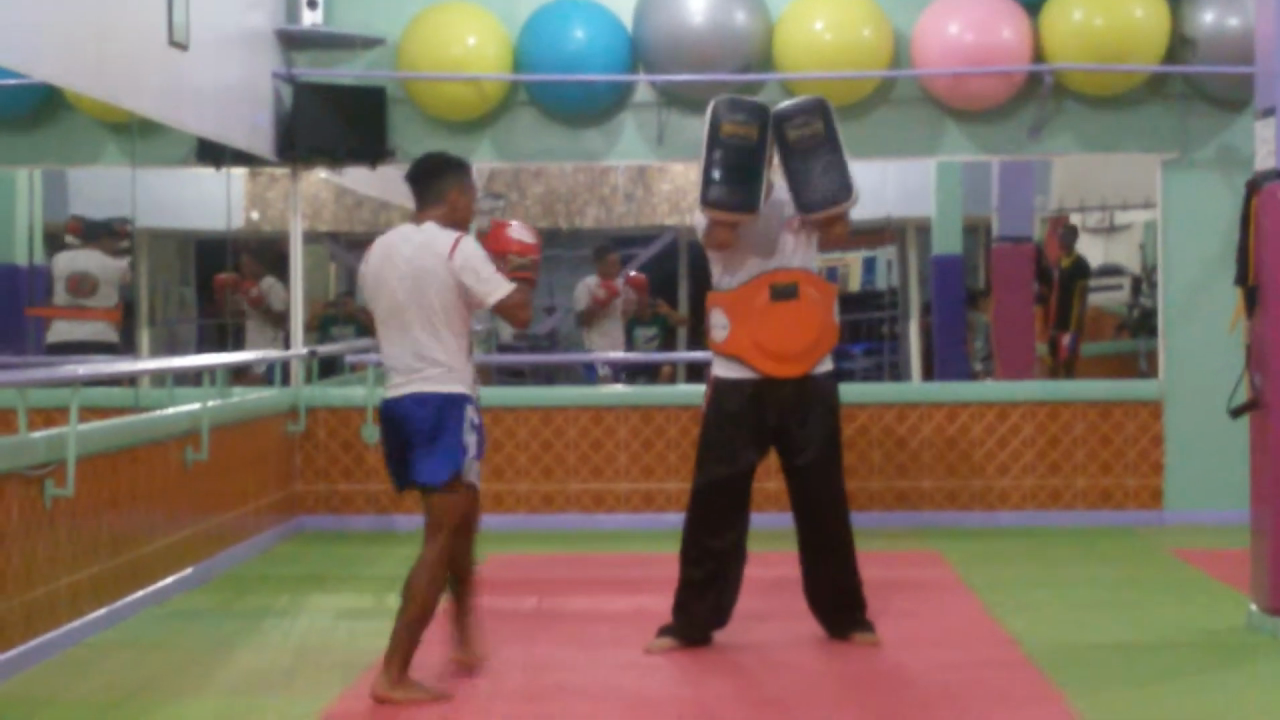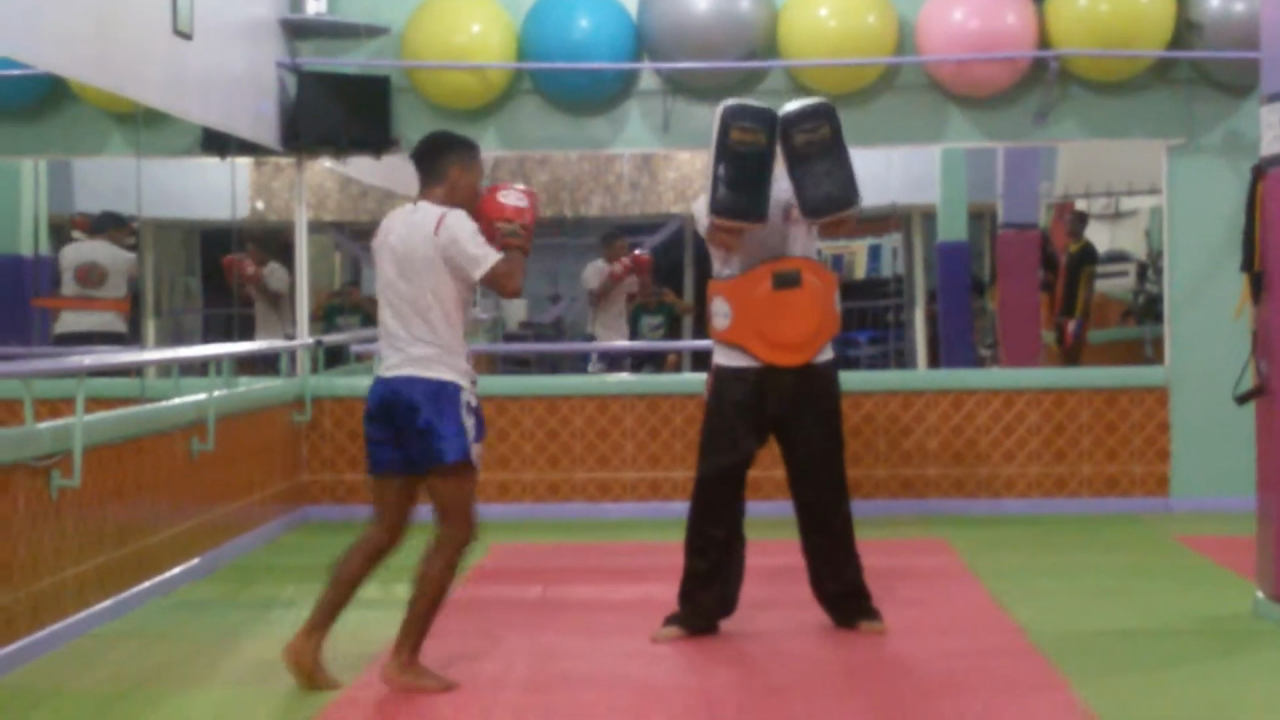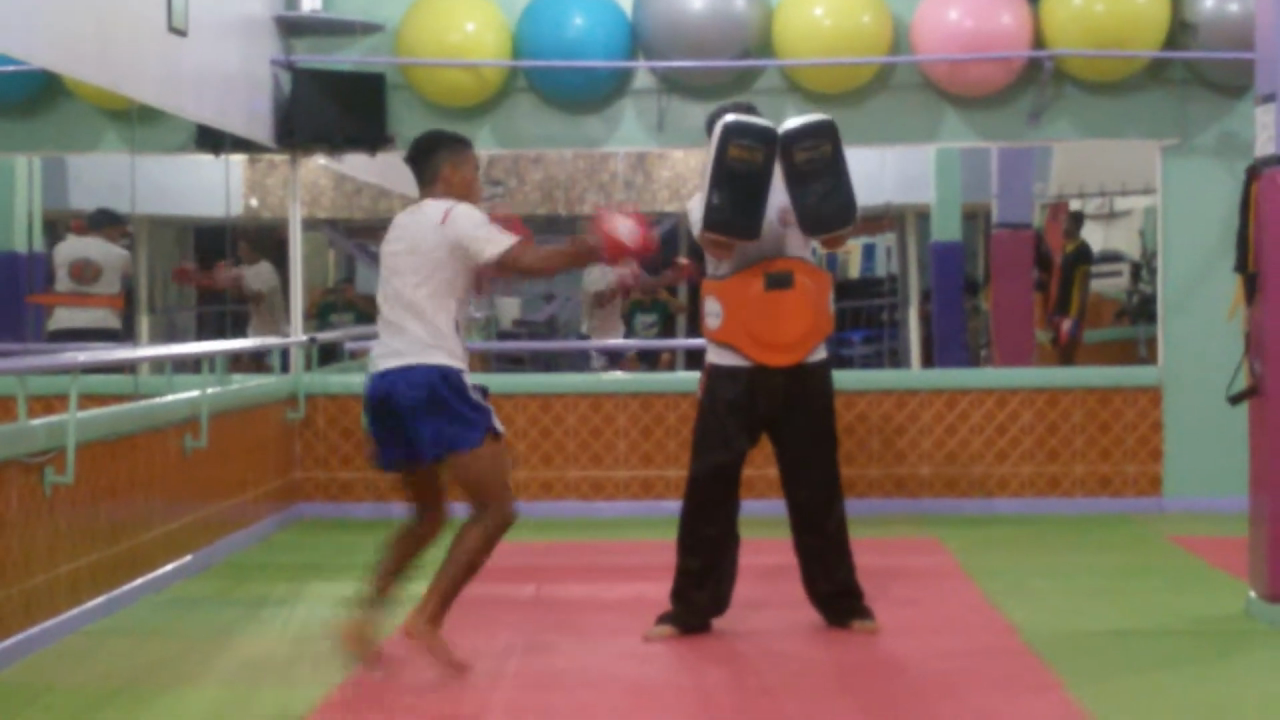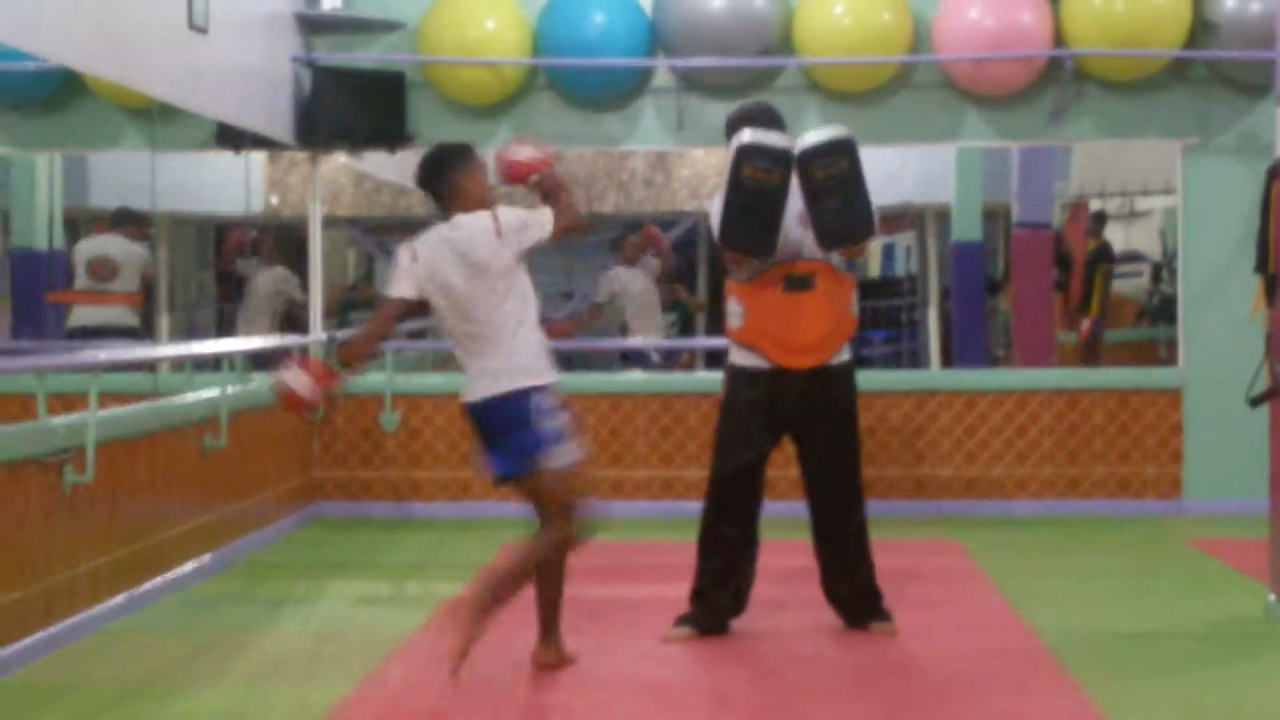
dt=0.2s
person 1, frame 1
left shoulder: (377, 251)
right shoulder: (460, 248)
right elbow: (519, 314)
right wrist: (523, 277)
left hip: (397, 402)
right hip: (443, 403)
left knee: (458, 523)
right knee: (444, 539)
left ankle: (464, 640)
right ankle: (392, 674)
person 1, frame 2
left shoulder: (392, 224)
right shoulder: (451, 223)
right elbow: (509, 284)
left wrist: (493, 239)
right wrist: (513, 242)
left hip: (390, 387)
right hip: (435, 389)
left knee: (387, 527)
right knee: (456, 531)
left ankle: (309, 640)
right ankle: (403, 662)
person 1, frame 3
left shoulder: (402, 227)
right shoulder: (455, 217)
right elbow: (533, 262)
right wrist: (592, 249)
left hip: (384, 382)
right hip: (427, 379)
left knee: (426, 515)
right knee: (494, 512)
left ankle: (367, 615)
right ankle: (427, 618)
person 1, frame 4
left shoulder: (415, 254)
right shoulder: (498, 225)
left elbow: (378, 327)
right elbow: (569, 221)
right wrist: (550, 186)
left hip: (486, 402)
right hip: (527, 394)
left knee: (556, 521)
right knee: (560, 529)
left ankle: (549, 643)
right ankle: (474, 604)
person 2, frame 1
left shoulder: (800, 202)
right shoulder: (713, 213)
left elbow: (836, 231)
right elbow: (722, 236)
right wrist: (729, 178)
left hip: (809, 379)
right hip: (738, 382)
left knee: (823, 501)
right knee: (715, 501)
left ankle: (843, 615)
right ankle: (693, 621)
person 2, frame 2
left shoulder: (800, 189)
right shoulder: (710, 202)
left elbow: (840, 227)
right elbow: (725, 235)
left wrist: (822, 162)
right wrist: (736, 171)
left hip: (808, 366)
right hip: (739, 370)
left knee: (823, 490)
right knee: (716, 490)
left ankle: (848, 603)
right ankle: (699, 610)
person 2, frame 3
left shoulder: (796, 191)
right shoulder: (706, 202)
left elbow: (835, 238)
right elbow: (718, 247)
left hip: (802, 366)
right hip: (733, 369)
left knee: (816, 490)
right knee: (709, 490)
left ankle: (841, 602)
right ankle: (692, 608)
person 2, frame 4
right shoulder: (729, 202)
left elbow: (853, 247)
right elbow: (736, 258)
left hip: (825, 368)
right hip: (754, 371)
left knee: (838, 492)
right knee: (730, 491)
left ankle: (859, 604)
right ankle: (711, 610)
